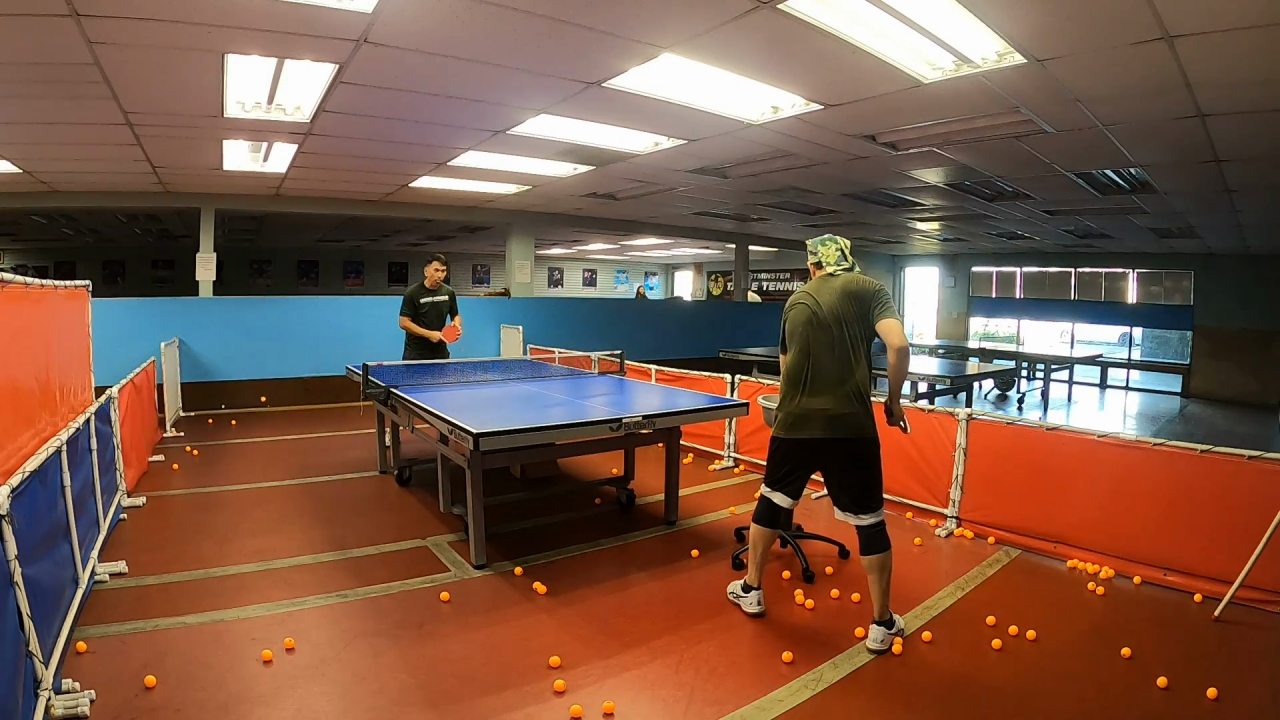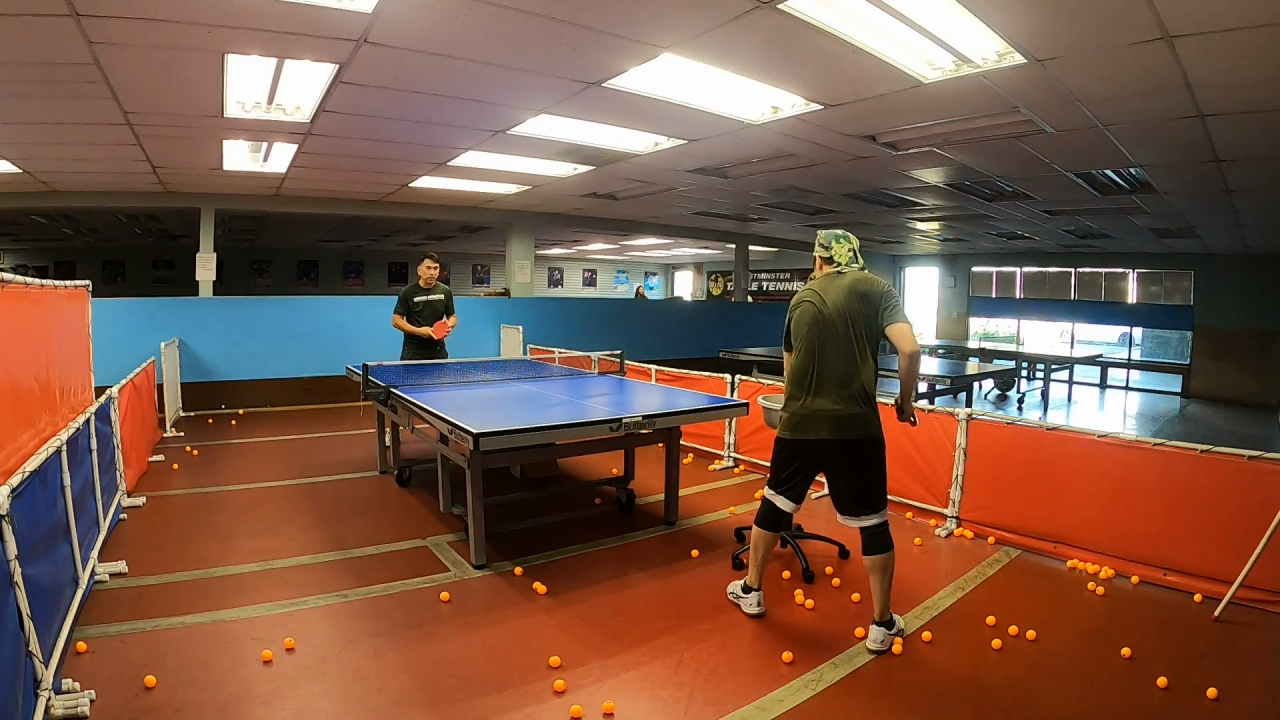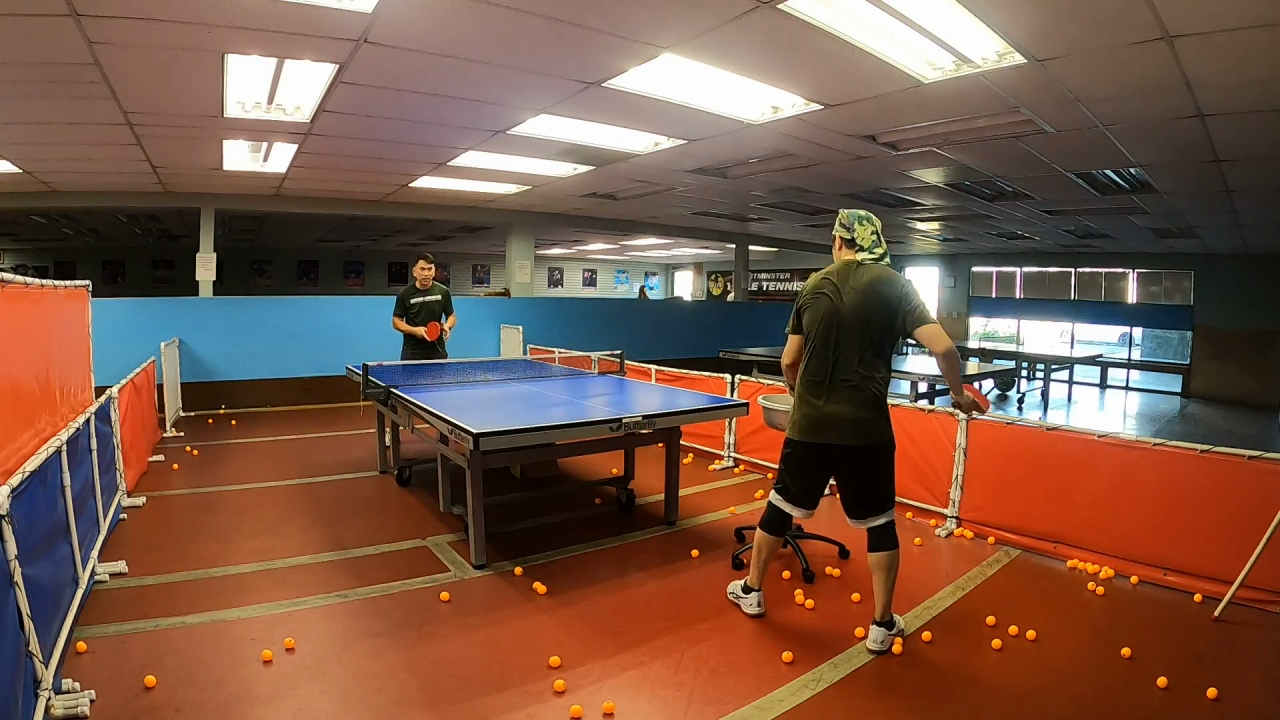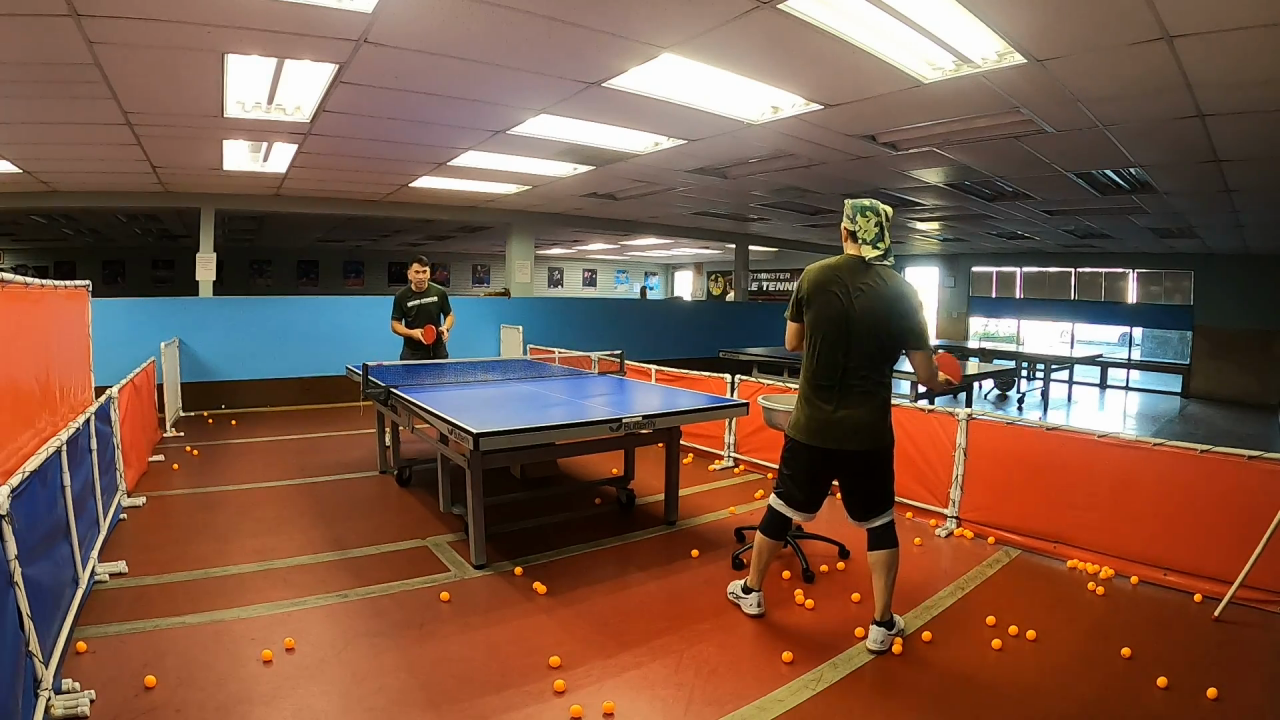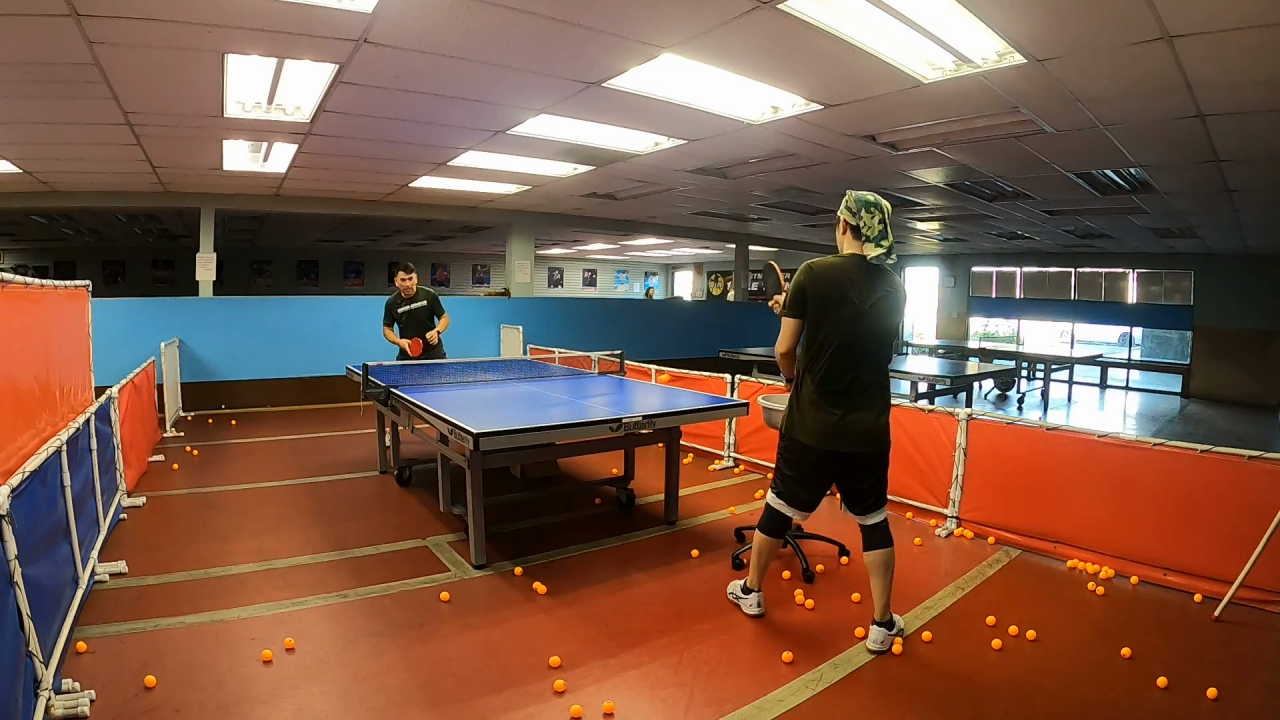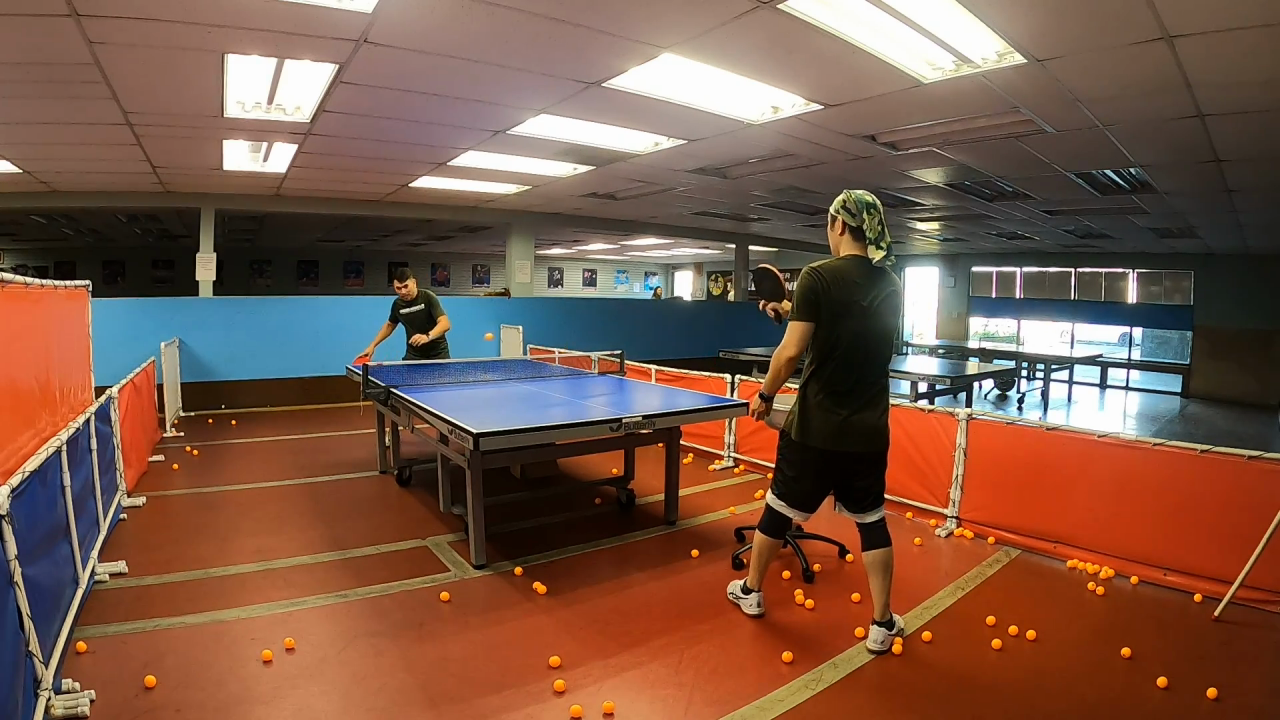
dt=0.3s
person 1, frame 1
left shoulder: (797, 299)
right shoulder: (868, 288)
right elbow: (898, 345)
right wrist: (893, 401)
left hip: (794, 420)
right hip: (849, 423)
left knee: (772, 500)
right knee: (870, 520)
left ankle: (751, 589)
right ankle: (882, 624)
person 1, frame 2
left shoulder: (802, 297)
right shoulder: (876, 288)
right elbow: (910, 350)
right wrist: (905, 399)
left hip: (799, 422)
right hip: (854, 424)
left knee: (776, 503)
right knee: (872, 522)
left ankle: (751, 589)
right ankle: (882, 624)
person 1, frame 3
left shoulder: (814, 285)
right shoulder: (893, 285)
left elbow: (789, 360)
right elbow: (943, 348)
right wrist: (959, 393)
left hip: (809, 423)
right hip: (865, 426)
left knee: (781, 506)
right knee: (879, 523)
left ankle: (751, 590)
right ankle: (881, 624)
person 1, frame 4
left shoulder: (813, 276)
right shoulder: (898, 290)
left elbow: (794, 343)
right elbow: (926, 372)
right wrist: (940, 383)
left hip: (811, 424)
right hip: (868, 430)
left knee: (782, 508)
right knee: (879, 523)
left ankle: (750, 591)
right ankle: (882, 625)
person 1, frame 5
left shoulder: (813, 273)
right shoulder: (894, 289)
left elbow: (785, 348)
left wrist: (793, 379)
left hip: (811, 424)
right hip: (868, 430)
left knee: (780, 507)
right knee: (873, 521)
left ankle: (751, 591)
right ankle: (882, 625)
person 1, frame 6
left shoulder: (818, 276)
right shoulder: (891, 286)
left elbow: (791, 352)
left wrist: (765, 395)
right wrist: (792, 310)
left hip: (815, 426)
right hip: (869, 430)
left knee: (780, 508)
right knee: (871, 521)
left ankle: (751, 590)
right ankle: (882, 625)
